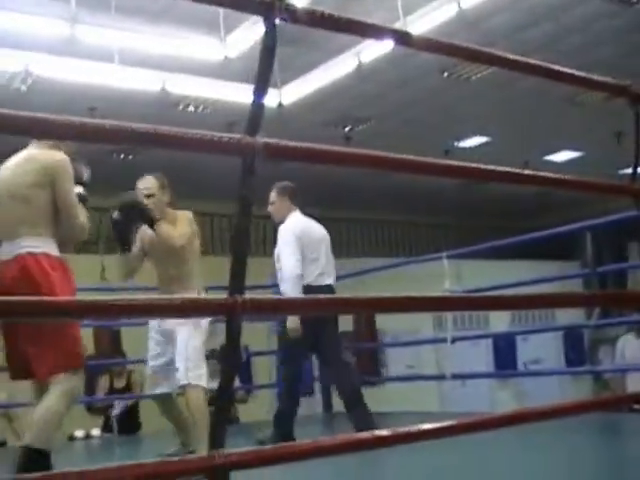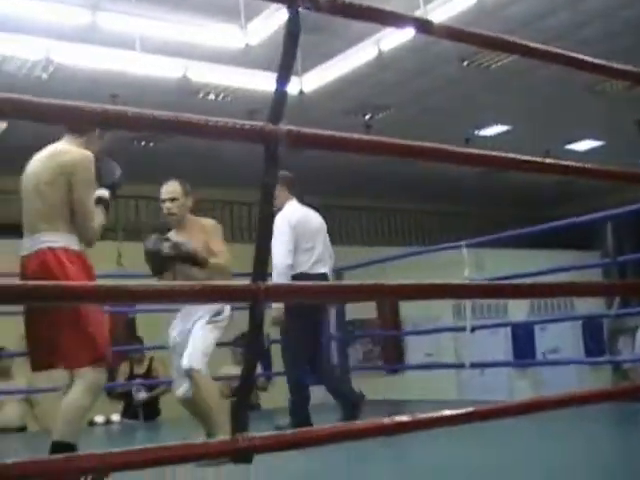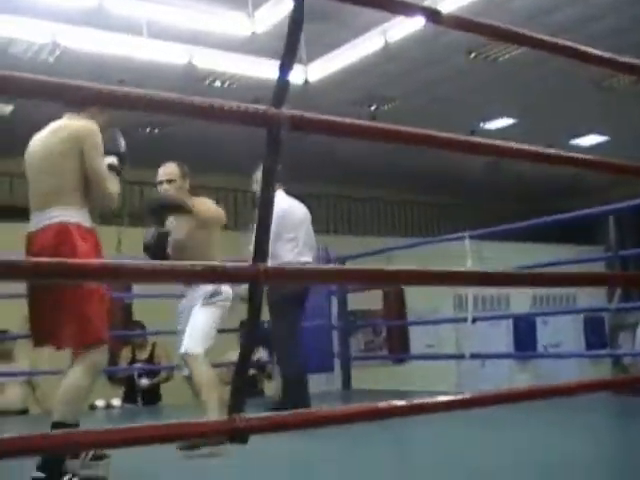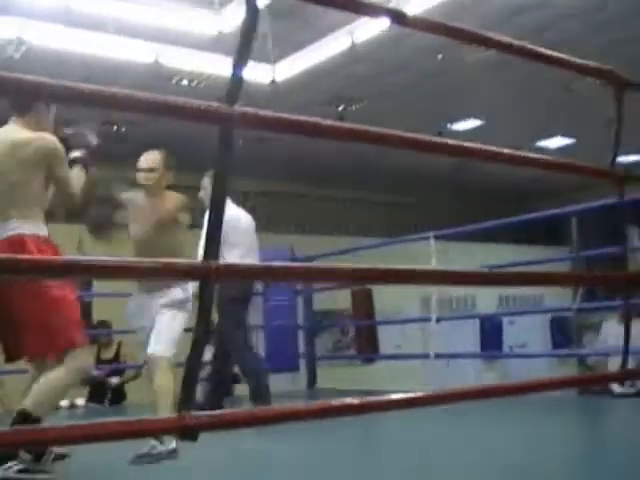
dt=0.2s
person 1, frame 1
right shoulder: (57, 161)
right elbow: (76, 232)
right wrist: (78, 190)
right hip: (39, 269)
left knee: (47, 382)
right knee: (67, 381)
left ankle: (40, 470)
person 1, frame 2
left shoulder: (38, 160)
right shoulder: (80, 158)
right elbow: (89, 231)
right wrist: (104, 194)
left hip: (35, 264)
right hip: (62, 262)
left knee: (77, 369)
right knee: (91, 375)
person 1, frame 3
left shoulder: (40, 138)
right shoulder: (85, 130)
right elbow: (107, 199)
right wrist: (111, 162)
left hip: (42, 241)
right hip: (68, 240)
left knee: (82, 350)
right knee: (93, 355)
person 1, frame 4
right shoulder: (44, 143)
right elbow: (74, 195)
right wrist: (79, 158)
left knee: (49, 357)
right knee: (78, 360)
left ankle: (32, 448)
person 2, frame 1
left shoulder: (184, 219)
right shoulder: (142, 230)
left elbow: (177, 243)
right elbow: (128, 272)
left wrist: (151, 219)
right wrist: (121, 234)
left knee: (190, 380)
right knee: (159, 387)
left ankle: (203, 451)
right ankle: (188, 443)
person 2, frame 2
left shoulder: (207, 227)
right shoulder: (167, 239)
left elbow: (227, 267)
left wrist: (194, 258)
right wrist: (157, 265)
left hip: (211, 308)
right hip: (184, 312)
left knee: (193, 367)
right knee: (184, 392)
left ankle: (223, 439)
right ankle: (215, 434)
person 2, frame 3
left shoulder: (199, 206)
right shoulder: (167, 221)
left elbow: (219, 218)
left wrist: (180, 206)
right wrist: (156, 251)
left hip: (212, 289)
right hip: (191, 294)
left knee: (192, 353)
right knee: (191, 369)
right ankle: (216, 420)
person 2, frame 4
left shoulder: (176, 202)
right shoulder: (136, 202)
left hip: (174, 293)
right hip: (144, 295)
left knee: (158, 358)
right knee: (157, 362)
left ankle: (166, 438)
person 3, frame 1
left shoulder: (288, 229)
right shoulder: (317, 228)
left elbow: (291, 272)
left wrist: (292, 312)
right hip: (326, 296)
left knee: (291, 366)
right knee: (336, 365)
left ankle: (283, 433)
right ankle: (363, 423)
person 3, frame 2
left shoulder: (284, 218)
right shoulder: (315, 217)
left elbow: (282, 261)
right elbow: (326, 256)
left wrist: (277, 301)
right hip: (322, 284)
left knee: (294, 355)
right knee: (315, 353)
left ankle: (301, 419)
right ankle: (348, 397)
person 3, frame 3
left shoulder: (271, 207)
right shoulder: (300, 208)
right elbow: (311, 246)
left knee: (286, 342)
right knee: (285, 340)
left ankle: (299, 403)
right ankle: (288, 399)
person 3, frame 4
right shoulder: (244, 215)
left elbow: (207, 253)
right elbow: (253, 254)
left hip: (228, 282)
right hip: (245, 280)
left knee: (238, 344)
right knee: (223, 342)
left ankle: (262, 401)
right ankle: (213, 401)
